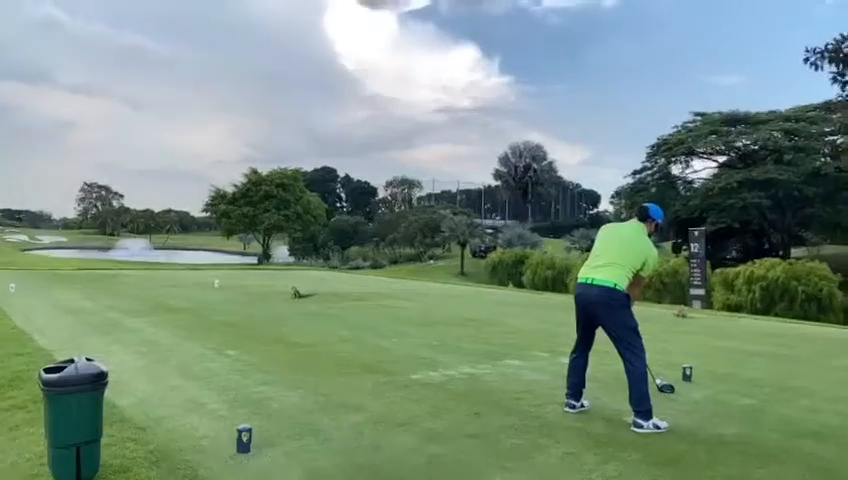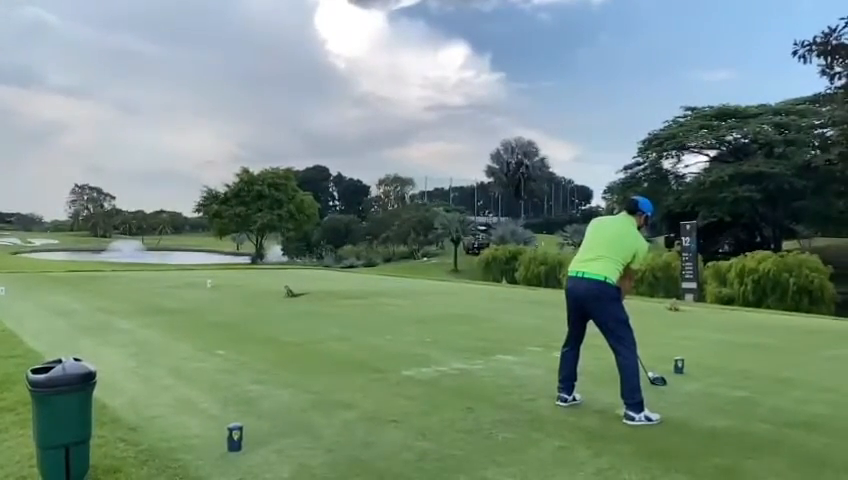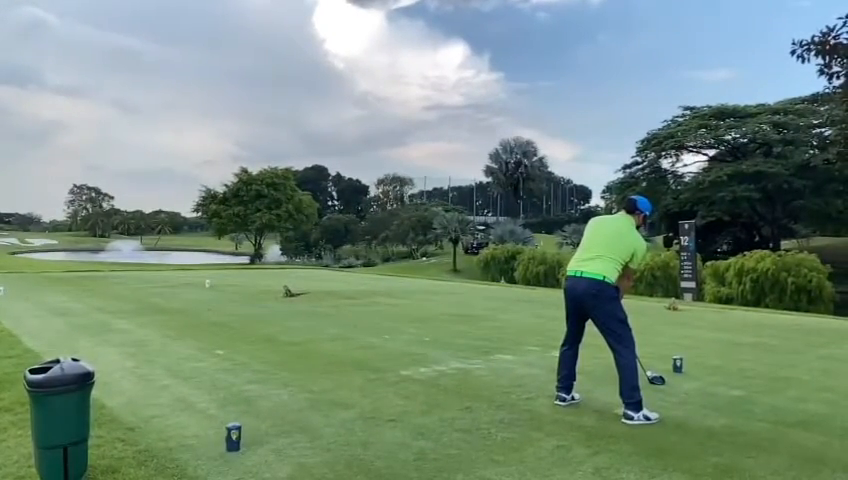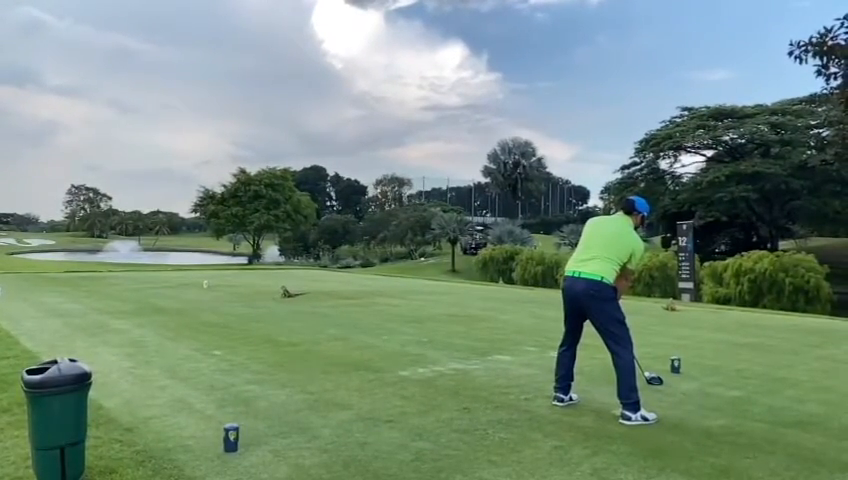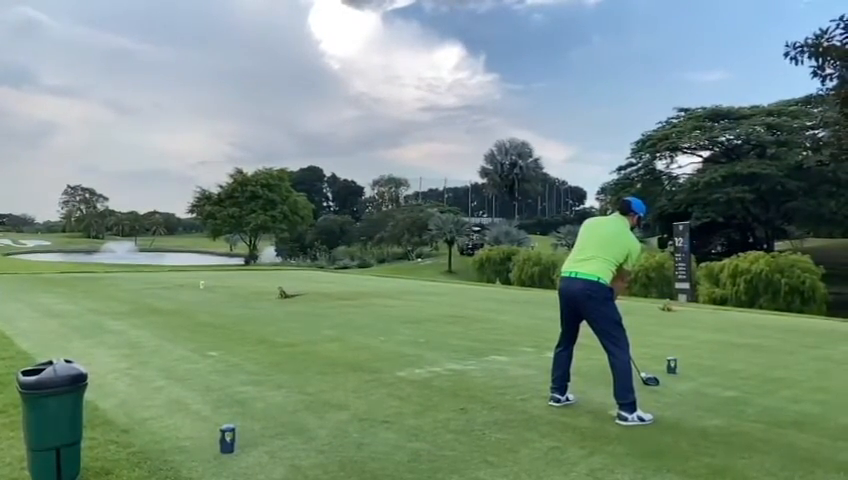
dt=1s
person 1, frame 1
left shoulder: (608, 228)
right shoulder: (649, 248)
right elbow: (636, 287)
right wrist: (625, 308)
left hip: (583, 287)
right hip: (609, 294)
left knee: (581, 346)
right knee: (634, 354)
left ankle: (573, 399)
right ankle: (642, 418)
person 1, frame 2
left shoulder: (597, 222)
right shoulder: (639, 242)
right elbow: (627, 279)
right wrist: (617, 300)
left hip: (573, 281)
right hip: (600, 287)
left knee: (573, 339)
right knee: (625, 347)
left ankle: (565, 393)
right ankle: (634, 410)
person 1, frame 3
left shoulder: (596, 221)
right shoulder: (638, 241)
right elbow: (626, 278)
right wrist: (615, 299)
left hip: (572, 280)
right hip: (598, 286)
left knee: (571, 339)
right knee: (624, 346)
left ankle: (563, 391)
right ankle: (633, 409)
person 1, frame 4
left shoulder: (594, 221)
right shoulder: (636, 241)
right elbow: (625, 279)
right wrist: (613, 300)
left hip: (570, 281)
right hip: (596, 287)
left knee: (569, 339)
right knee: (622, 347)
left ankle: (561, 392)
right ankle: (631, 409)
person 1, frame 5
left shoulder: (590, 222)
right shoulder: (632, 242)
right elbow: (621, 279)
right wrist: (609, 300)
left hip: (566, 281)
right hip: (593, 287)
left knee: (566, 339)
right knee: (618, 347)
left ankle: (558, 392)
right ankle: (627, 410)
